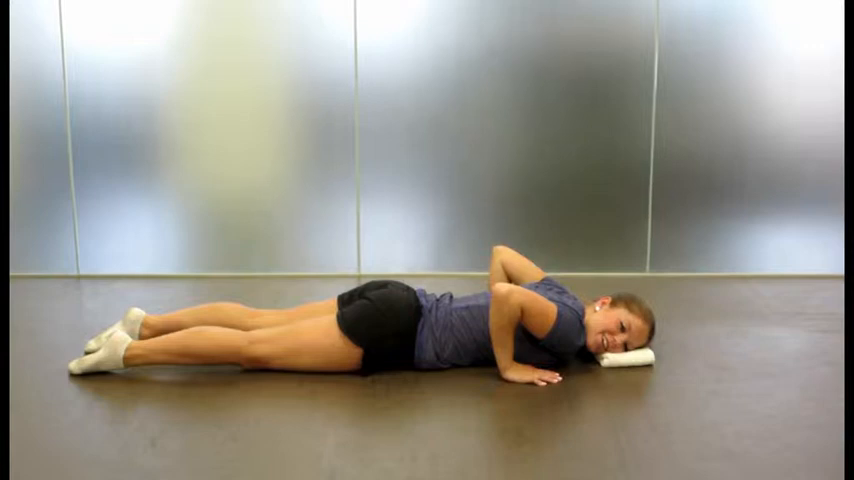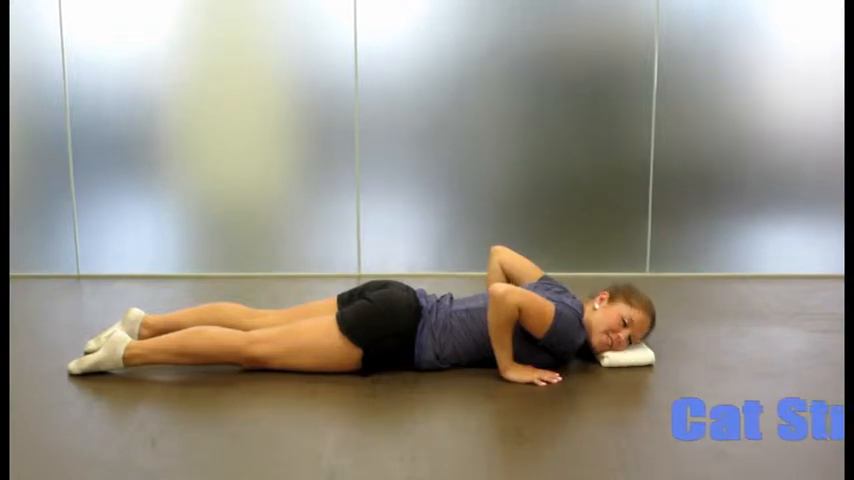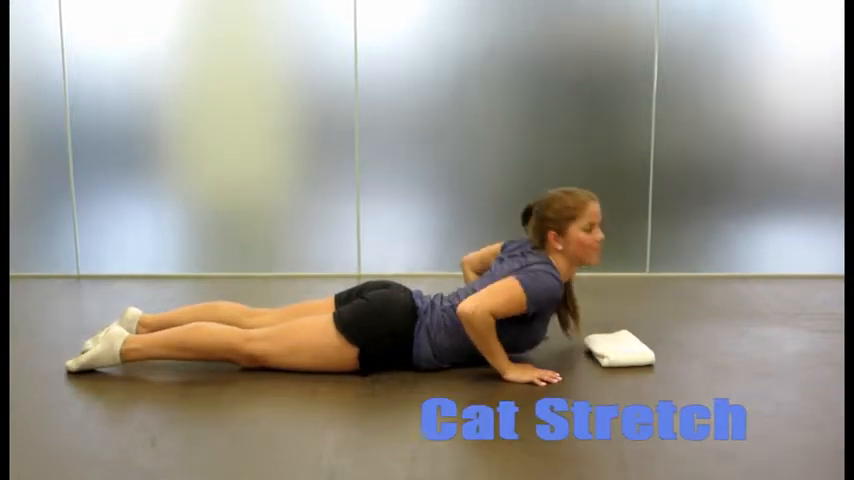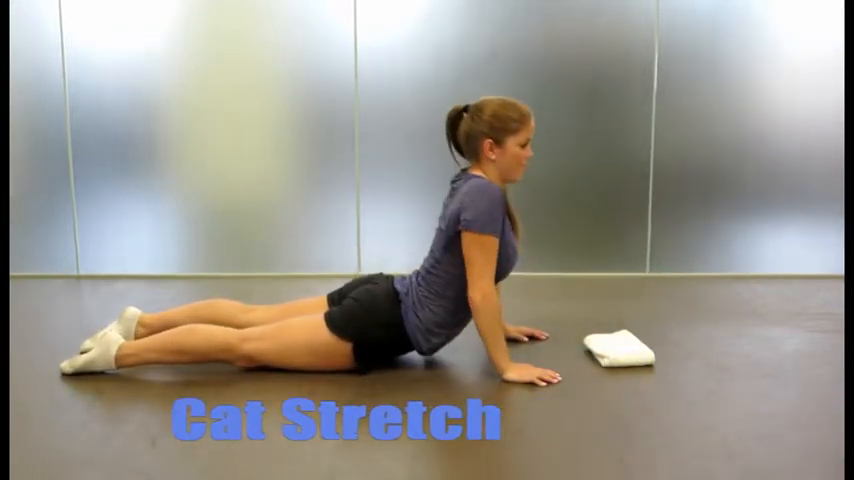
dt=1s
person 1, frame 1
left shoulder: (554, 295)
right shoulder: (564, 328)
left elbow: (499, 252)
right elbow: (505, 295)
right wrist: (507, 364)
left hip: (398, 306)
right hip: (394, 327)
left knee: (261, 321)
right knee: (255, 349)
left ankle: (144, 322)
right ankle: (126, 349)
person 1, frame 2
left shoulder: (556, 291)
right shoulder: (564, 329)
left elbow: (498, 253)
right elbow: (505, 297)
right wrist: (507, 364)
left hip: (399, 308)
right hip: (394, 331)
left knee: (259, 321)
right knee: (255, 349)
left ankle: (143, 322)
right ankle: (126, 351)
person 1, frame 3
left shoulder: (529, 248)
right shoulder: (545, 280)
right elbow: (471, 313)
left wrist: (504, 325)
right wrist: (506, 367)
left hip: (392, 306)
right hip: (390, 334)
left knee: (257, 318)
right knee: (252, 346)
left ankle: (141, 323)
right ankle: (123, 347)
person 1, frame 4
left shoulder: (475, 185)
right shoulder: (483, 195)
left elbow: (480, 277)
right elbow: (479, 291)
left wrist: (500, 326)
right wrist: (505, 366)
left hip: (385, 299)
right hip: (381, 323)
left knee: (254, 316)
right knee: (244, 347)
left ankle: (140, 322)
right ankle: (119, 351)
